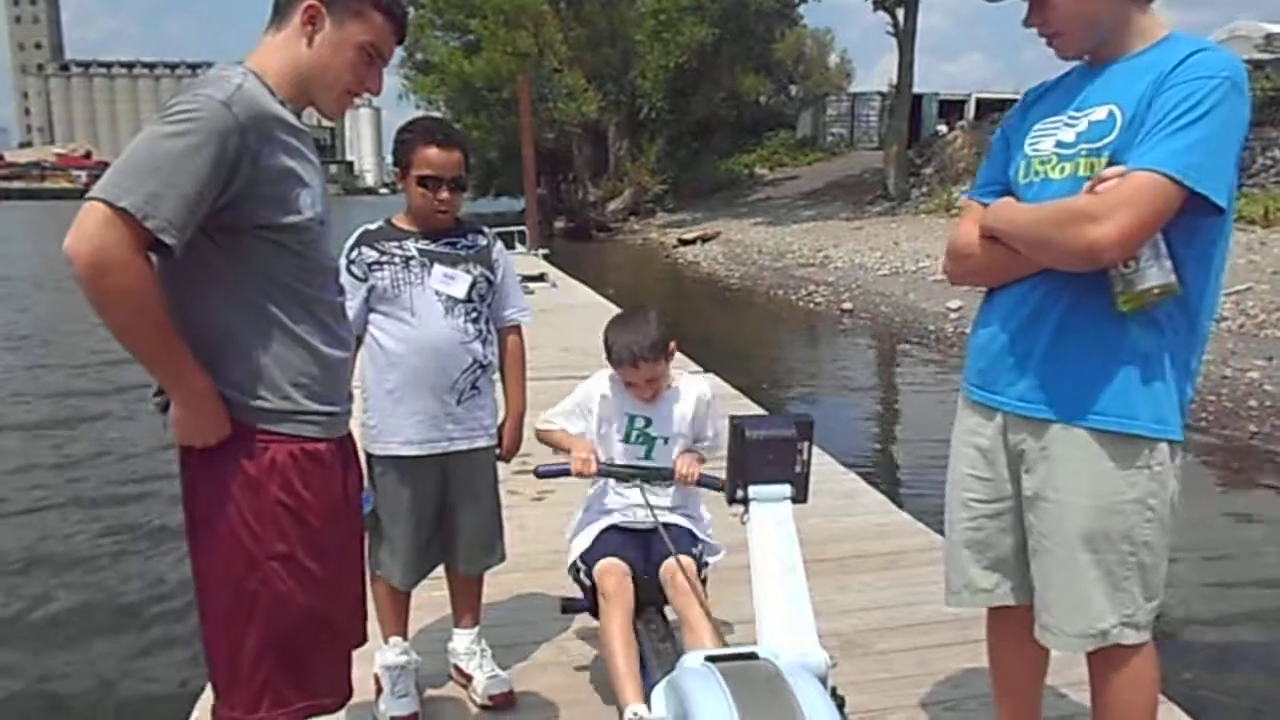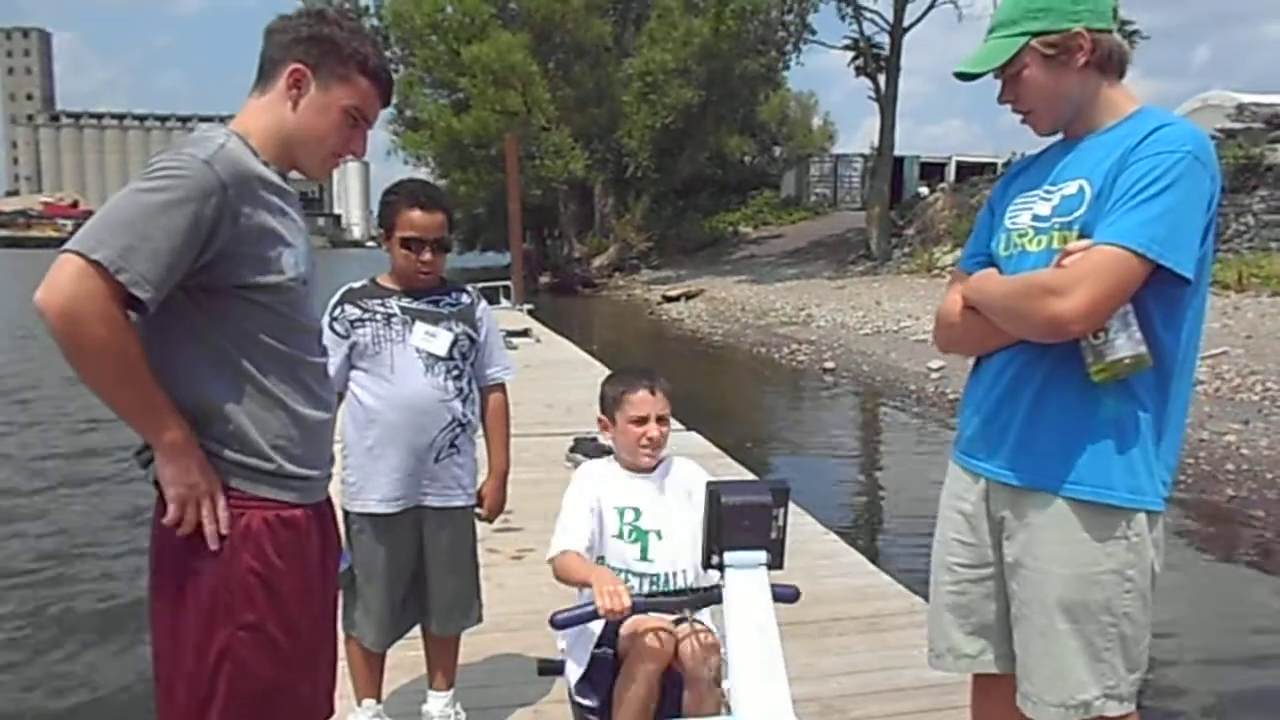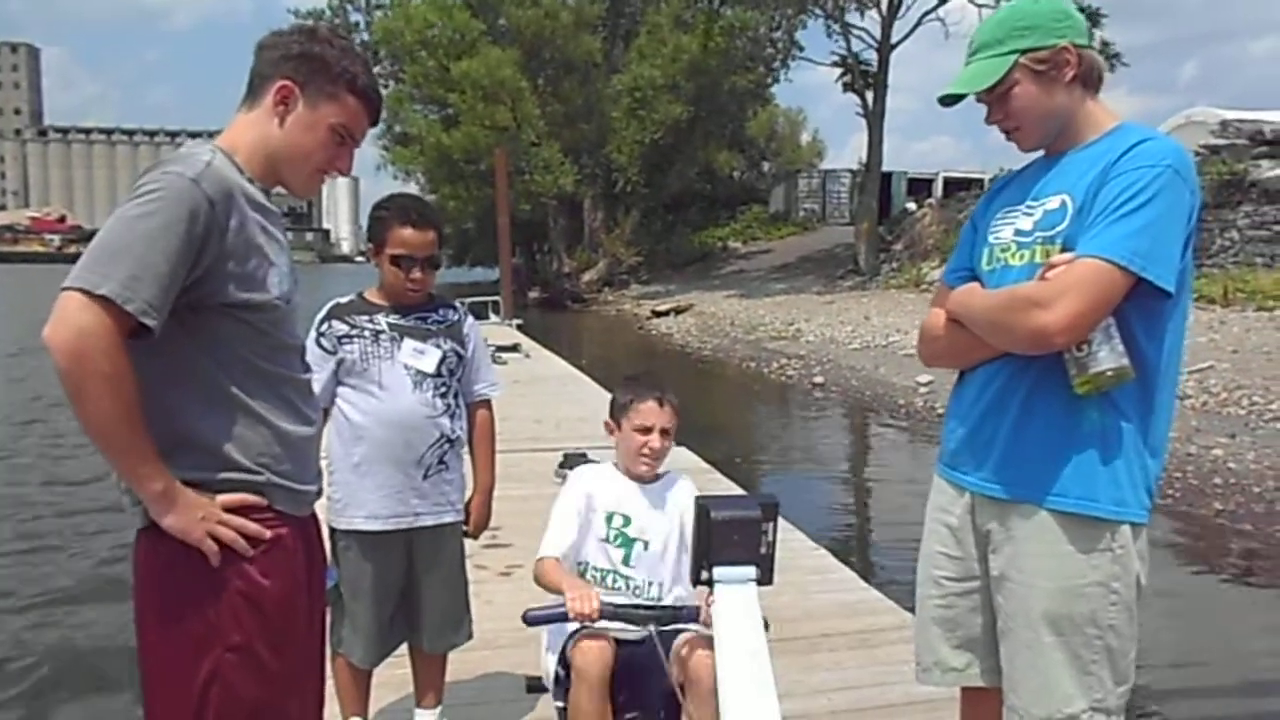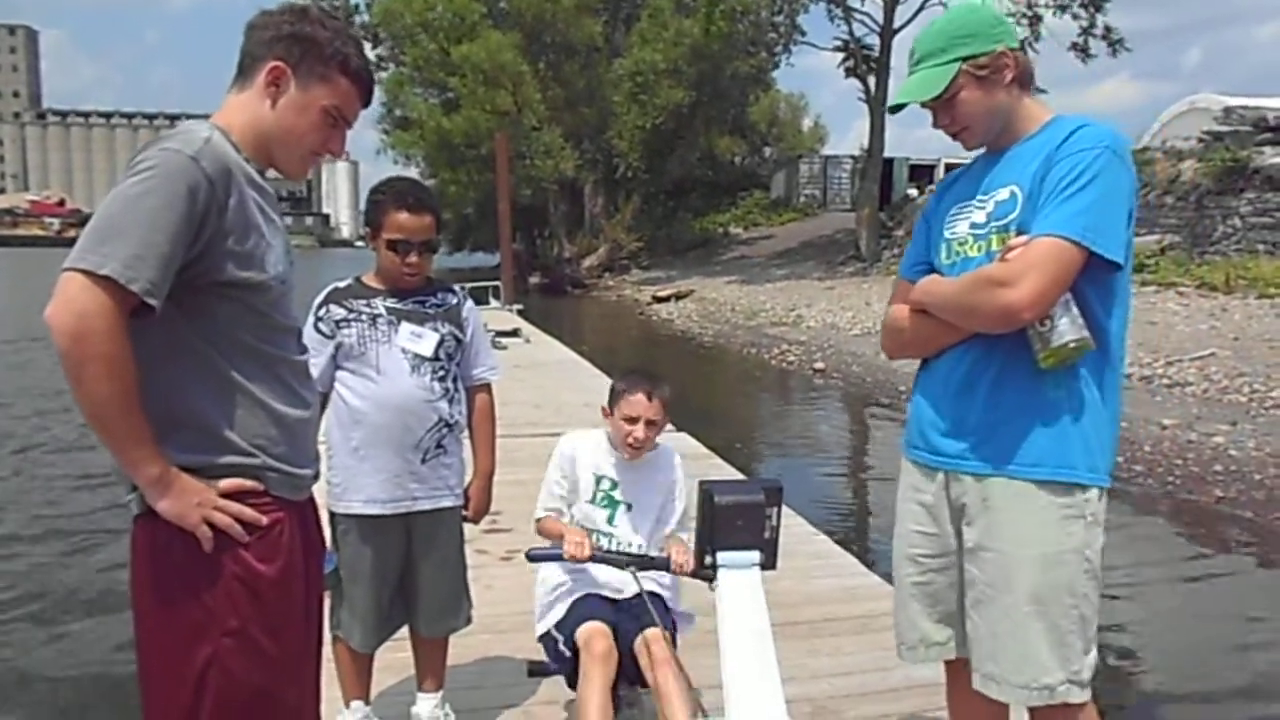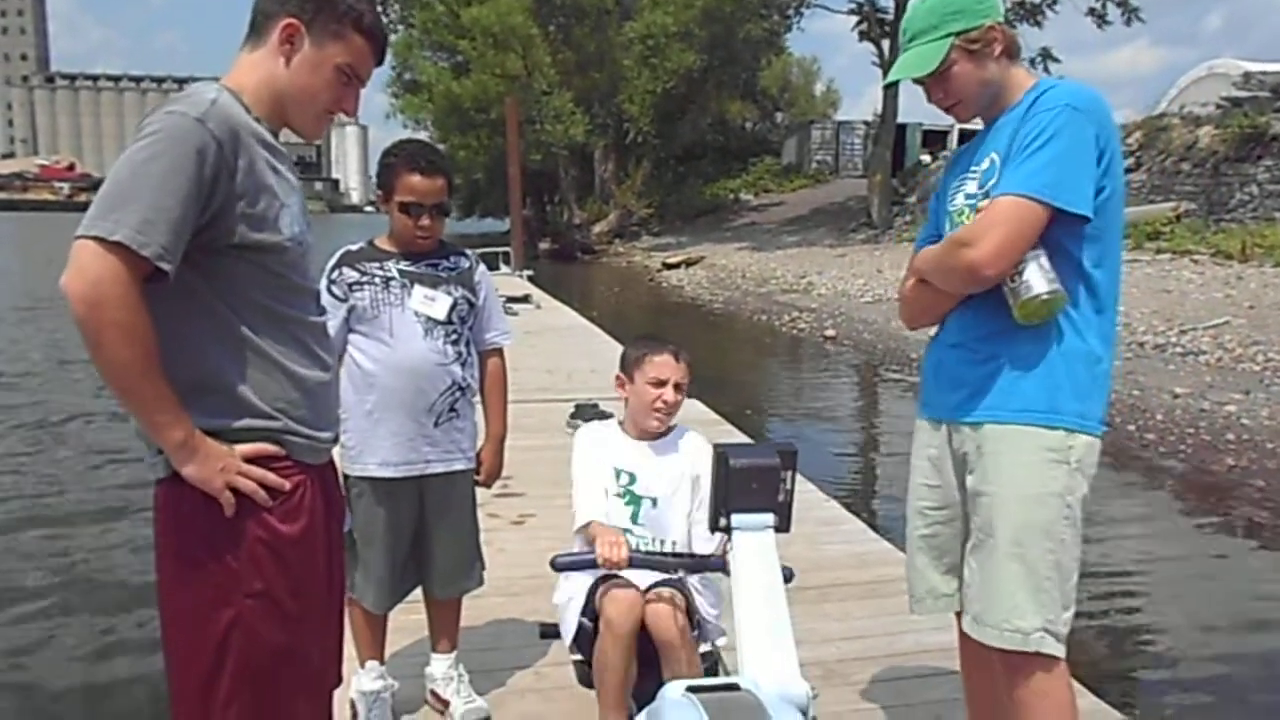
dt=1s
person 1, frame 1
left shoulder: (1201, 77)
right shoulder: (1039, 105)
left elbow: (1105, 231)
right elbow: (961, 256)
left wrist: (1007, 216)
right wrist: (1058, 233)
left hip: (1106, 404)
right hip: (994, 390)
left knee: (1112, 627)
right knee: (1008, 599)
person 1, frame 2
left shoulder: (1169, 151)
right shoulder: (1023, 178)
left elbow: (1071, 306)
right elbow: (951, 328)
left wrist: (987, 289)
right wrist: (1034, 302)
left hip: (1086, 479)
right hip: (982, 463)
person 1, frame 3
left shoulder: (1149, 165)
right shoulder: (1005, 194)
left elbow: (1055, 319)
right elbow: (934, 342)
left wrist: (971, 302)
right wrist: (1022, 313)
left hip: (1071, 493)
right hip: (965, 478)
person 1, frame 4
left shoulder: (1087, 150)
right shoulder: (953, 191)
left elbow: (1019, 296)
right elbow: (897, 334)
left wrist: (934, 291)
right wrist: (984, 301)
left hip: (1037, 462)
right hip: (933, 455)
right knee: (963, 662)
person 1, frame 5
left shoulder: (1066, 111)
right shoulder: (966, 161)
left elbow: (982, 254)
right elbow: (914, 305)
left wrist: (926, 261)
right wrist: (962, 269)
left hip: (1034, 409)
right hip: (950, 407)
left knee: (1023, 642)
right knee: (973, 621)
person 2, frame 1
left shoulder: (282, 130)
right shoulder: (226, 108)
right elbow: (97, 245)
left wrist: (331, 431)
right wrist: (194, 397)
left hip: (312, 446)
right hip: (262, 456)
person 2, frame 2
left shoulder: (268, 189)
right shoulder: (211, 170)
right elbow: (70, 297)
left wrist: (306, 500)
right wrist: (174, 446)
left hip: (293, 513)
right hip: (238, 521)
person 2, frame 3
left shoulder: (253, 206)
right shoulder: (195, 185)
right elbow: (76, 333)
left wrist: (290, 513)
right wrist: (162, 495)
left hip: (279, 531)
right hip: (228, 543)
person 2, frame 4
left shoulder: (246, 184)
right shoulder: (192, 163)
right elbow: (77, 314)
left wrist: (291, 500)
right wrist: (159, 480)
left hip: (275, 515)
right hip: (224, 528)
person 2, frame 5
left shoulder: (262, 148)
right shoulder: (203, 124)
right elbow: (93, 281)
left wrist: (312, 465)
right wrist: (185, 446)
left hip: (298, 481)
right hip: (245, 495)
person 3, frame 1
left shoulder: (484, 248)
right shoulder: (368, 249)
left elbow: (509, 332)
left wrist: (515, 413)
left hip: (471, 429)
right hip: (396, 434)
left knee: (469, 545)
right knee: (392, 551)
left ankle: (467, 646)
right ankle: (395, 659)
person 3, frame 2
left shoulder: (469, 307)
right shoulder: (351, 306)
left elbow: (493, 391)
left wrist: (498, 473)
left hip: (449, 487)
right hip: (375, 491)
left knee: (446, 607)
right knee: (369, 612)
person 3, frame 3
left shoulder: (456, 323)
right shoulder: (339, 322)
left elbow: (479, 408)
left wrist: (483, 490)
left hip: (437, 505)
right hip: (361, 509)
left knee: (433, 623)
right knee: (355, 628)
person 3, frame 4
left shoulder: (455, 307)
right shoulder: (337, 306)
left elbow: (478, 392)
left wrist: (483, 474)
left hip: (438, 490)
right hip: (360, 492)
left knee: (434, 607)
right knee: (355, 612)
person 3, frame 5
left shoulder: (466, 270)
right shoulder: (349, 269)
left elbow: (490, 356)
left wrist: (495, 439)
left hip: (449, 453)
right hip: (373, 455)
left knee: (447, 570)
right knee: (369, 574)
left ankle: (444, 671)
person 4, frame 1
left shoulder: (696, 392)
right shoulder: (599, 391)
left elbow: (708, 442)
right elbow: (546, 428)
left wrist: (694, 458)
right wrist: (580, 445)
left hip: (674, 517)
right hip: (610, 520)
left knee: (681, 578)
right knee: (614, 583)
person 4, frame 2
left shoulder: (689, 477)
right shoulder: (592, 479)
right elbow: (562, 560)
right wrist: (601, 578)
left hip: (680, 618)
right hip: (609, 626)
left knee: (702, 647)
right knee: (651, 640)
person 4, frame 3
left shoulder: (683, 493)
right shoulder: (587, 482)
right elbow: (544, 567)
left wrist: (715, 598)
right wrist: (572, 585)
left hip: (661, 633)
right hip: (590, 631)
left knee: (704, 653)
right knee: (595, 654)
person 4, frame 4
left shoulder: (668, 464)
right shoulder: (577, 448)
left elbow: (675, 533)
right elbow: (544, 521)
left wrist: (678, 548)
right wrist: (568, 531)
left hip: (644, 585)
right hip: (579, 583)
left knee: (658, 651)
right knee: (598, 648)
person 4, frame 5
left shoulder: (694, 449)
right shoulder: (593, 438)
left elbow: (709, 535)
right elbow: (588, 525)
right wrist: (605, 535)
left hip: (673, 578)
right hip: (602, 577)
left knee: (663, 611)
right knee: (622, 602)
